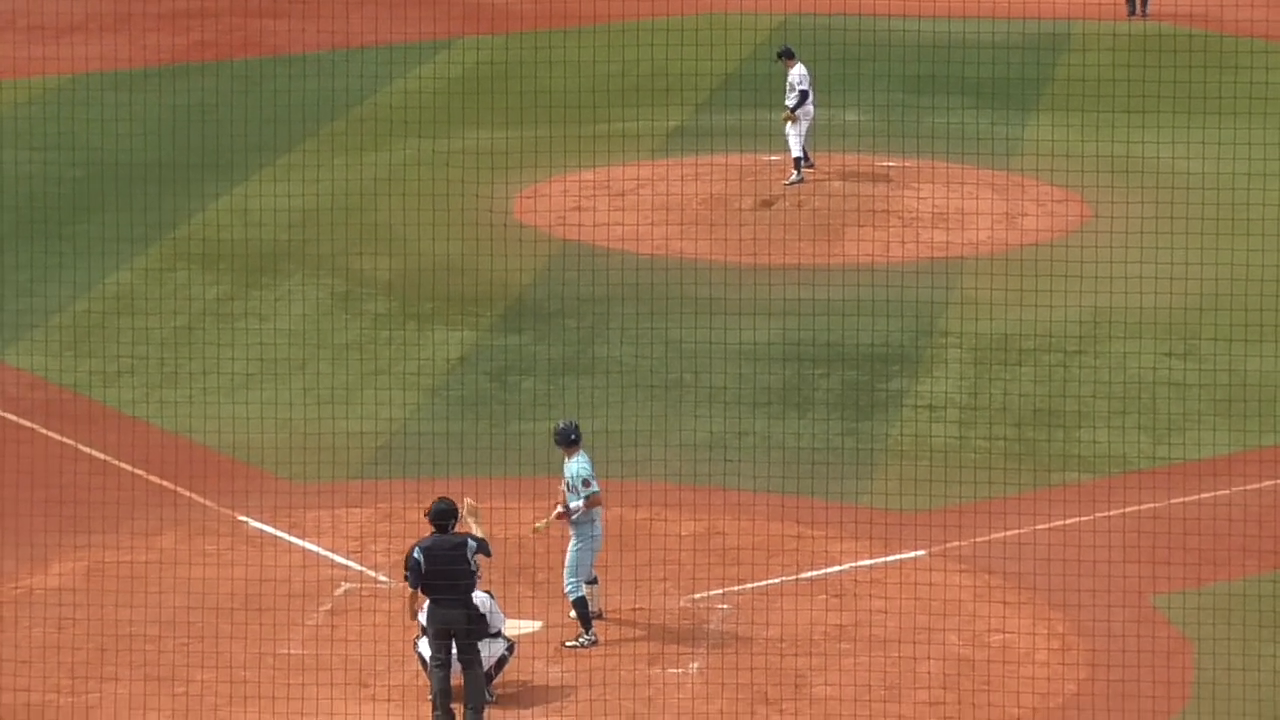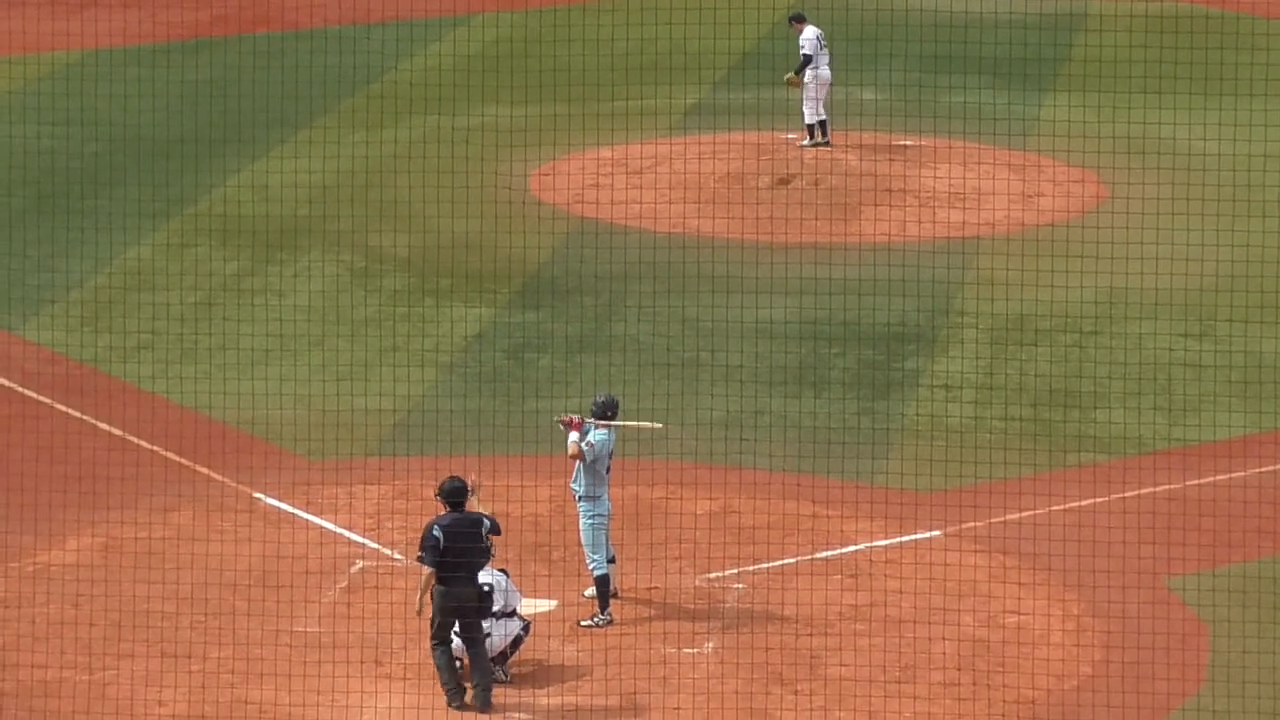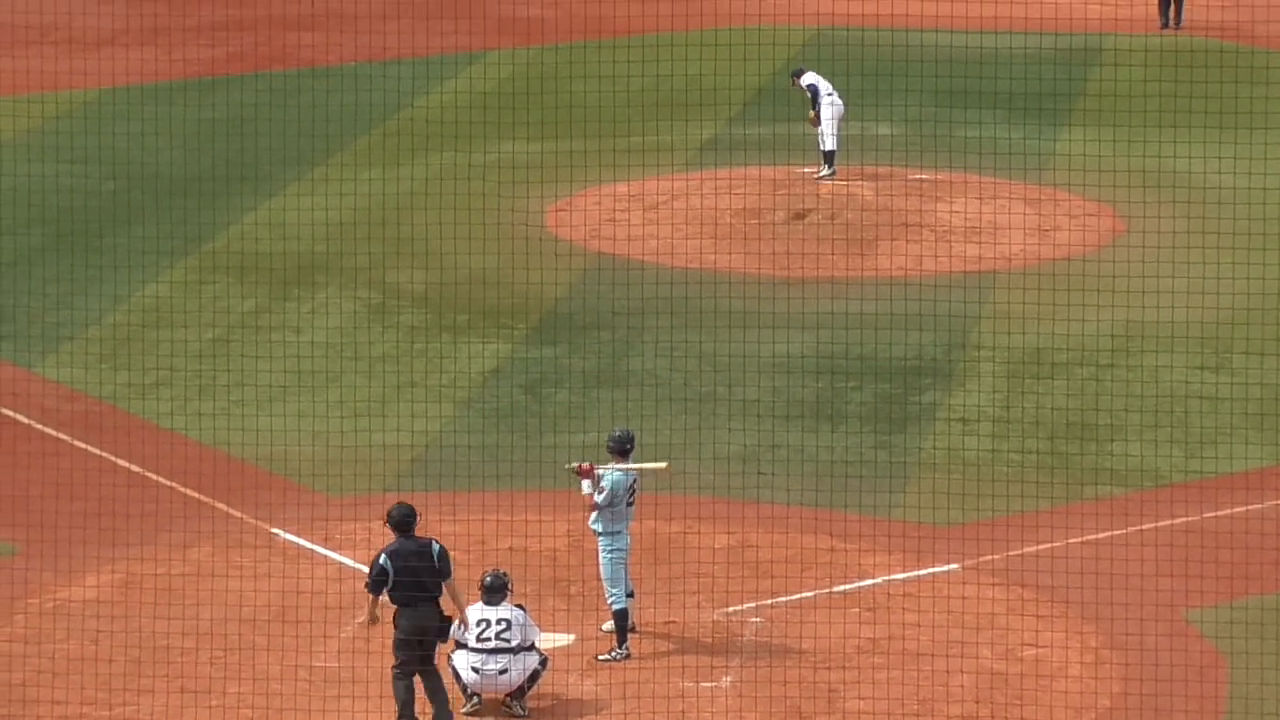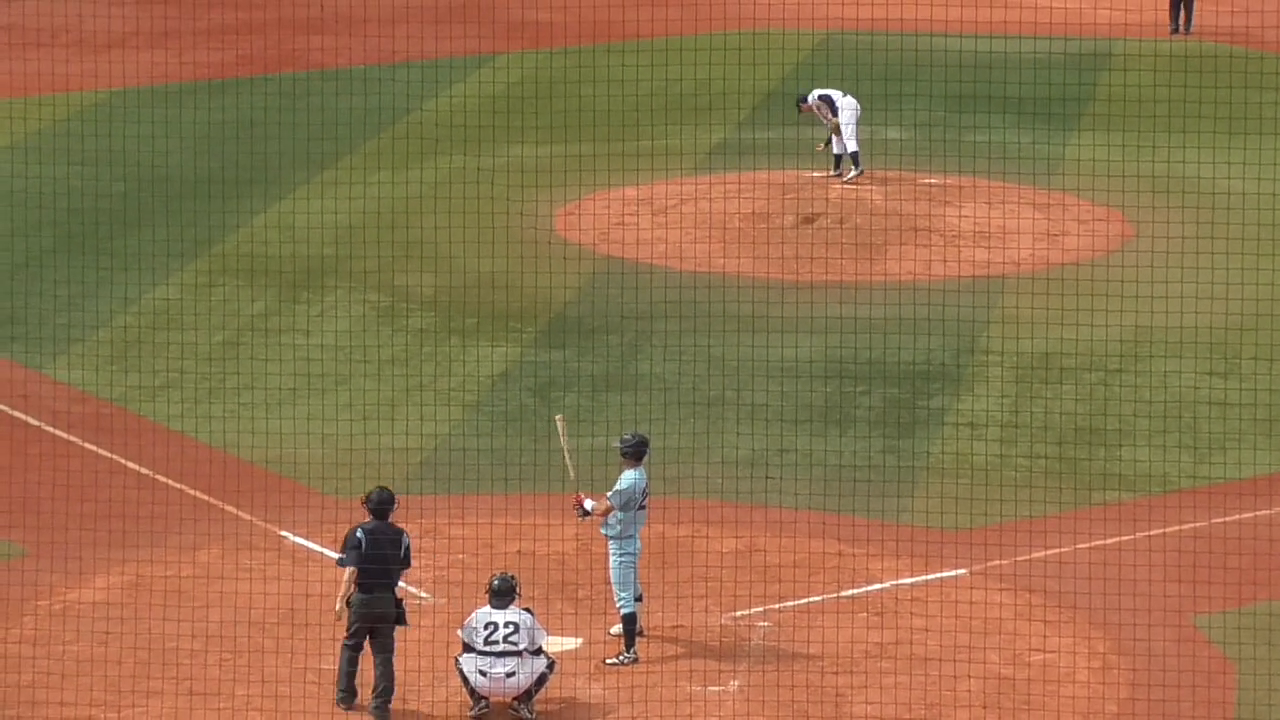
dt=0.7s
person 1, frame 1
left shoulder: (579, 467)
right shoulder: (571, 460)
left elbow: (596, 499)
right elbow: (569, 490)
left wrist: (570, 507)
right wrist: (562, 506)
left hip: (584, 531)
right hip: (584, 528)
left knee: (571, 584)
right knee: (585, 570)
left ankle: (588, 634)
right ankle: (593, 609)
person 1, frame 2
left shoulder: (600, 438)
right shoulder: (594, 428)
left elbow: (574, 453)
right elbow: (573, 422)
left wrist: (574, 431)
right wrist: (569, 423)
left hip: (591, 503)
right hip: (598, 500)
left knee: (595, 558)
right knee: (604, 548)
left ankle: (605, 613)
right ankle: (609, 587)
person 1, frame 3
left shoulder: (615, 477)
right shoulder: (629, 469)
left elbow: (593, 504)
right elbow: (599, 473)
left wrist: (586, 479)
right wrist: (586, 471)
left hip: (610, 538)
right hip: (620, 534)
left knee: (614, 592)
right knee: (623, 582)
left ankle: (622, 647)
right ankle: (626, 621)
person 1, frame 4
left shoulder: (629, 481)
right shoulder: (637, 475)
left elbow: (603, 510)
right elbow: (613, 501)
left wrist: (585, 502)
right wrist: (588, 508)
left hip: (622, 543)
right hip: (630, 539)
left knee: (624, 597)
right knee: (632, 586)
left ankle: (629, 651)
right ankle: (633, 625)
person 2, frame 1
left shoulder: (420, 549)
right shoulder: (466, 541)
left elbow: (413, 589)
right elbow: (484, 546)
left wrist: (413, 610)
left hip: (437, 612)
right hip: (465, 610)
left knee: (439, 664)
right knee: (471, 663)
person 2, frame 2
left shoulder: (436, 527)
right shoulder: (479, 521)
left elbow: (429, 570)
right elbow: (494, 528)
left wrist: (420, 597)
left hip: (445, 591)
right hip: (471, 591)
left knee: (440, 643)
right knee: (475, 643)
left ankle: (455, 694)
right ankle: (483, 696)
person 2, frame 3
left shoulder: (385, 556)
right shoulder: (433, 546)
left elbow: (375, 594)
right elbow: (448, 583)
left wrist: (371, 614)
right wrist: (461, 611)
left hip: (407, 617)
right hip: (433, 615)
left knee: (403, 672)
right knee: (427, 666)
person 2, frame 4
left shoulder: (358, 533)
right shoulder: (400, 535)
left elbow: (351, 570)
left wrist: (341, 599)
left hip: (363, 598)
right hip: (388, 599)
left knee: (351, 646)
right knee: (384, 653)
left ankle: (345, 697)
